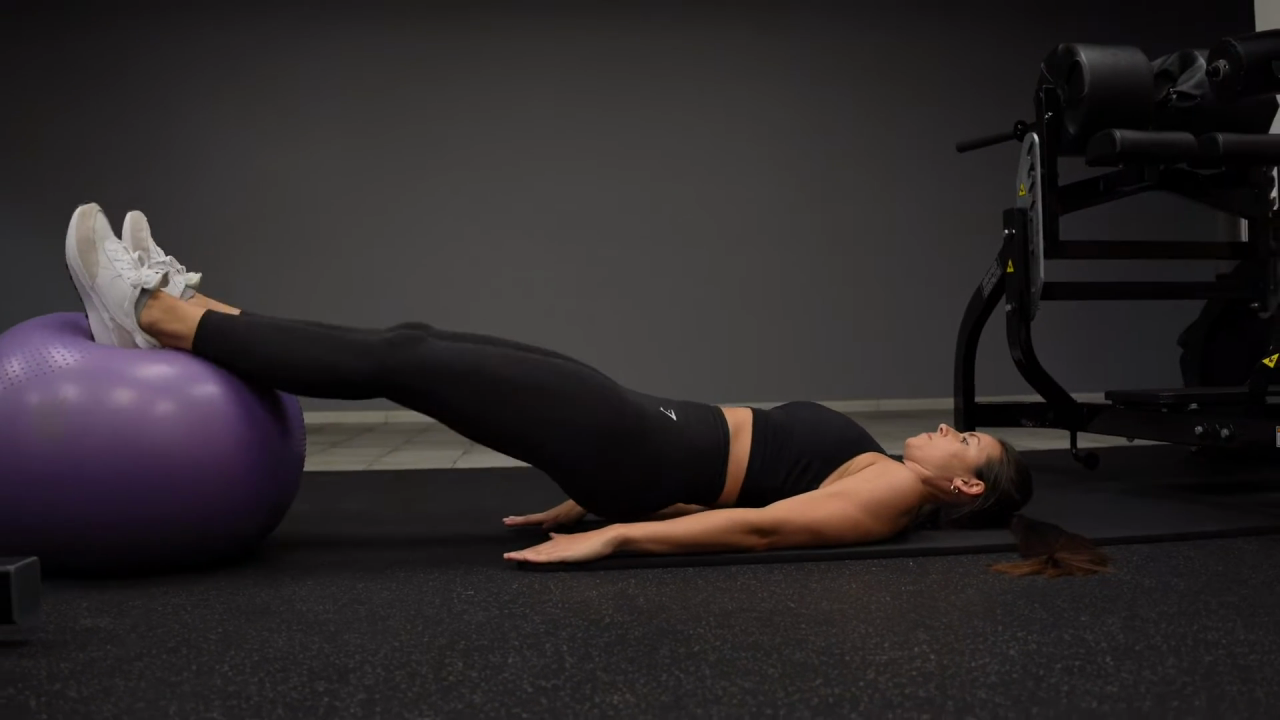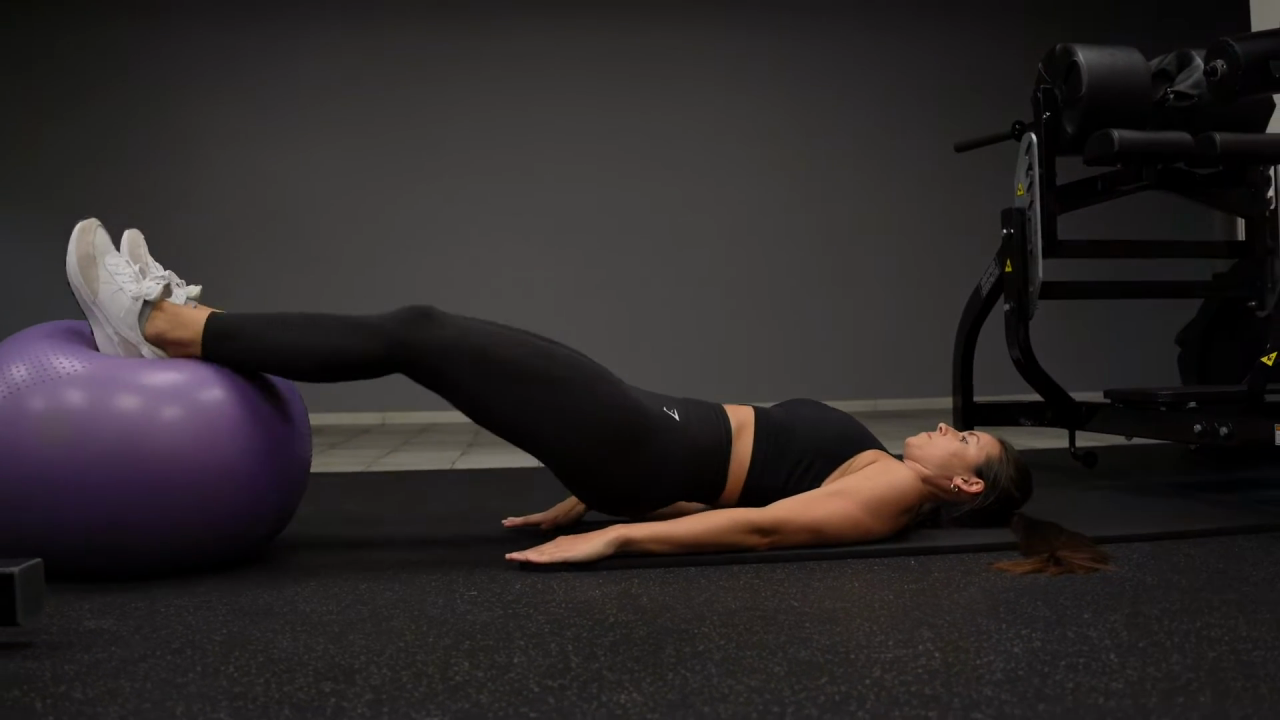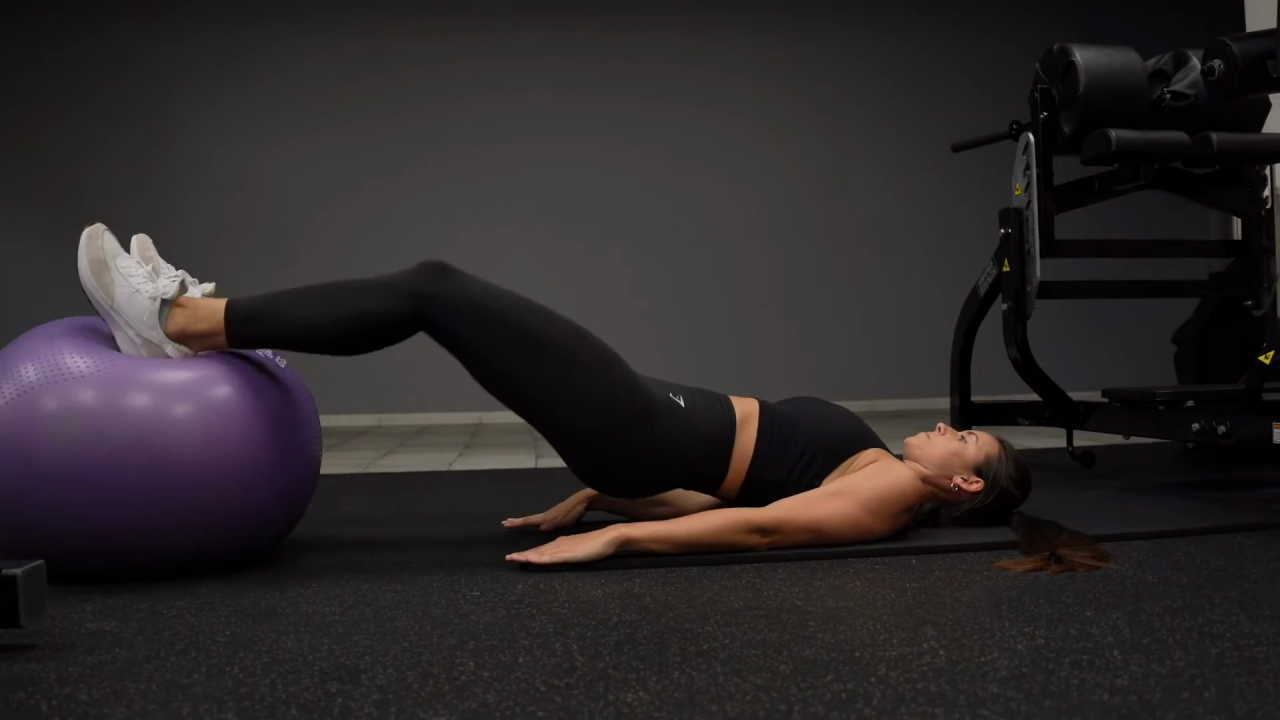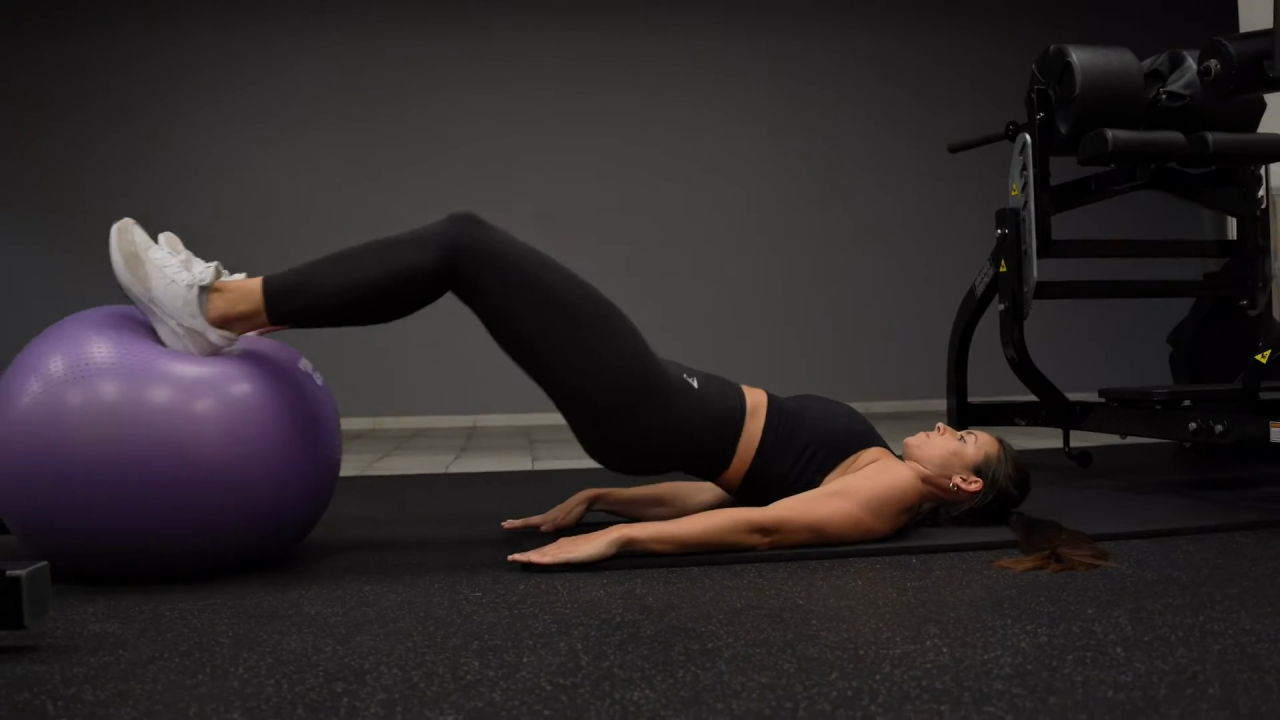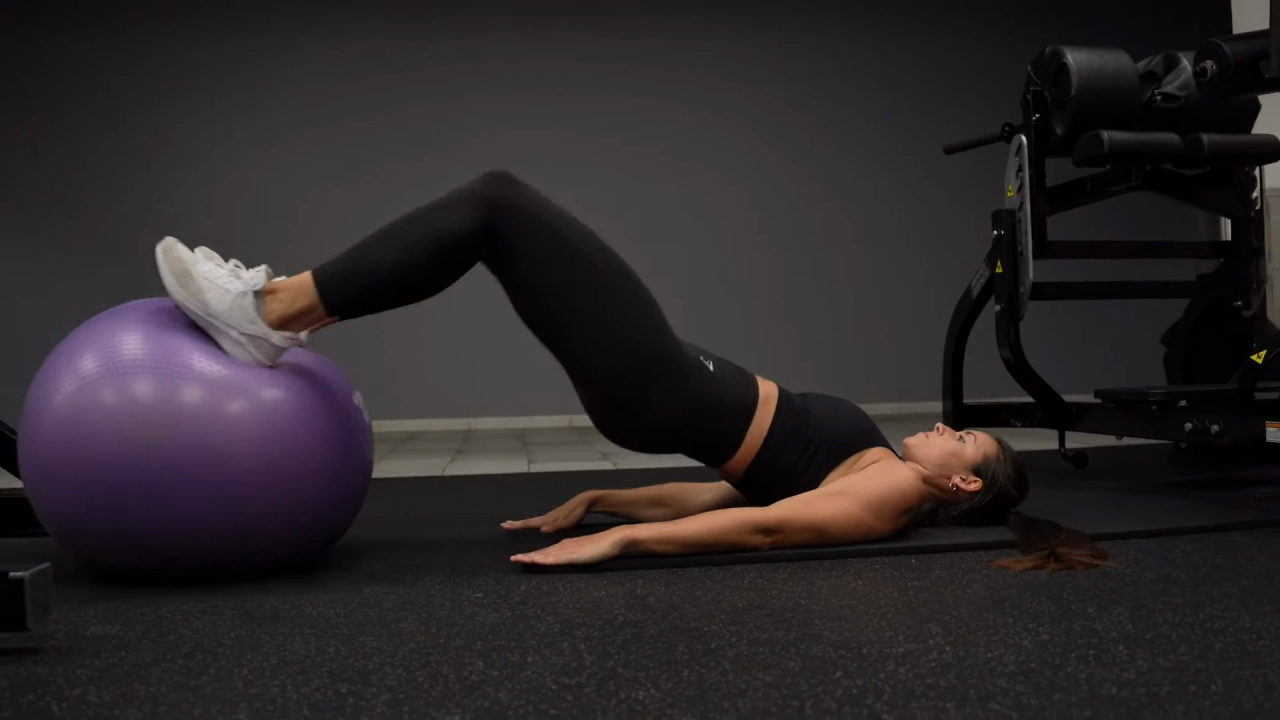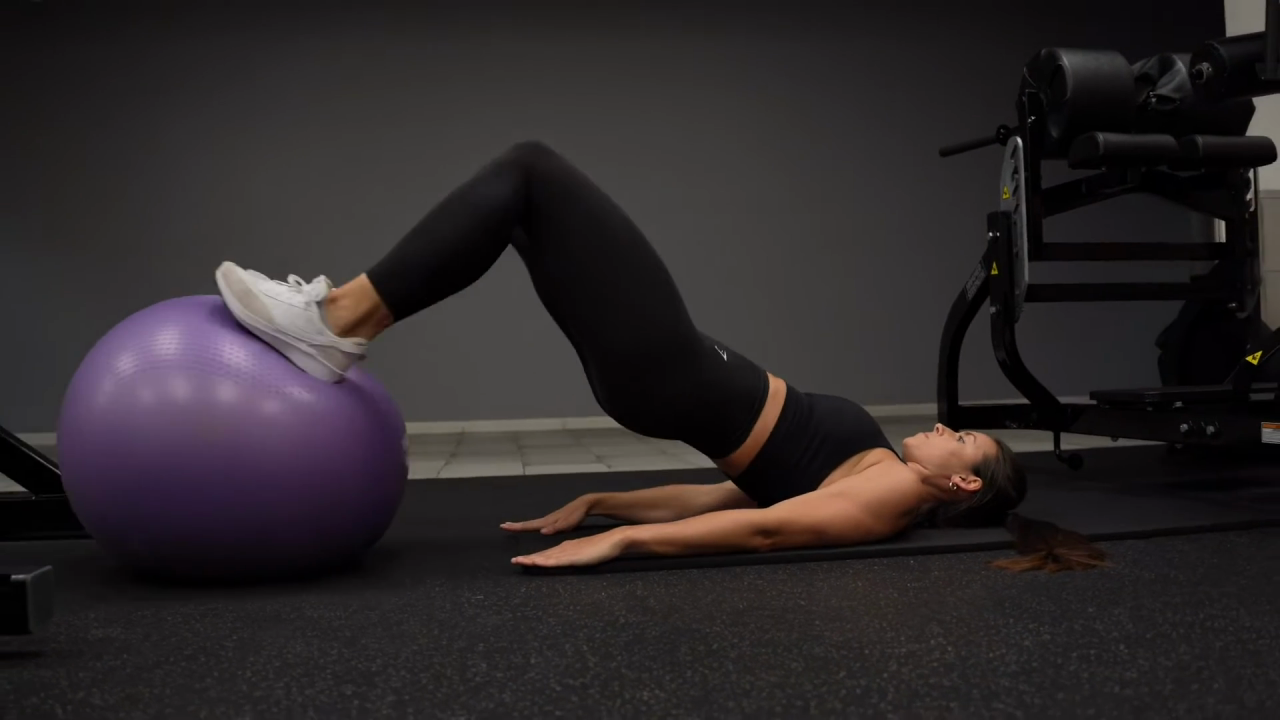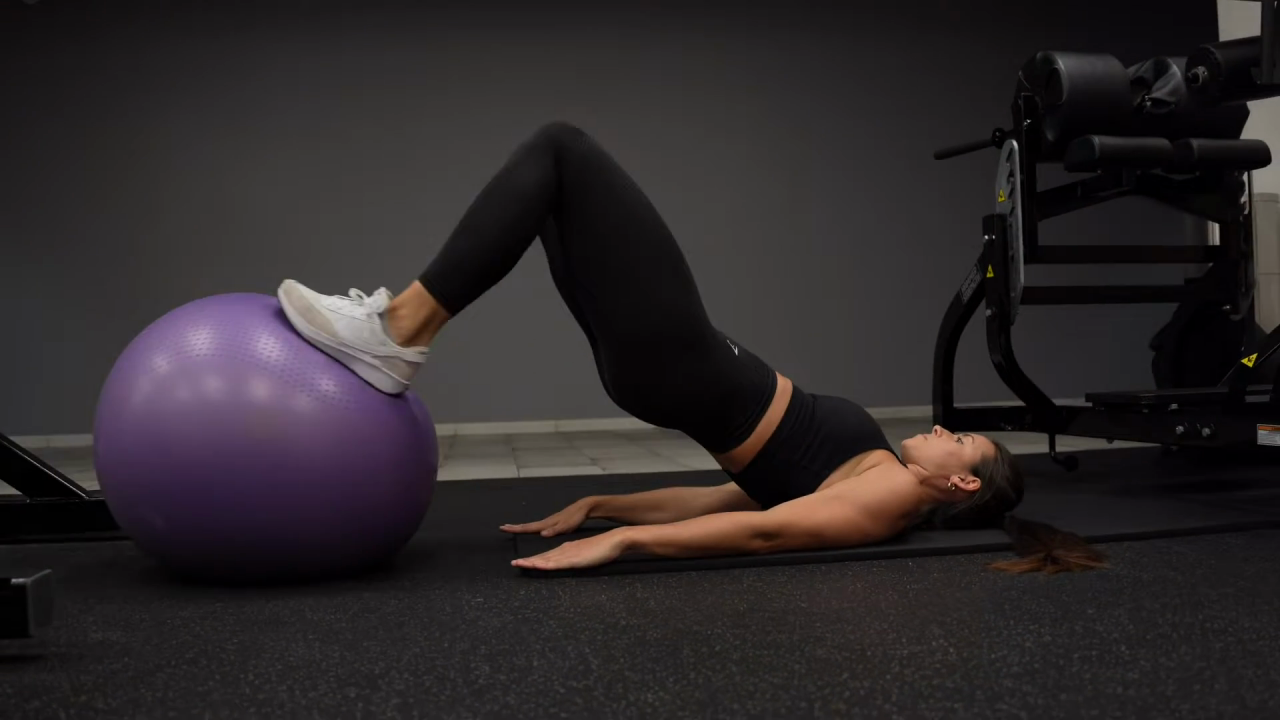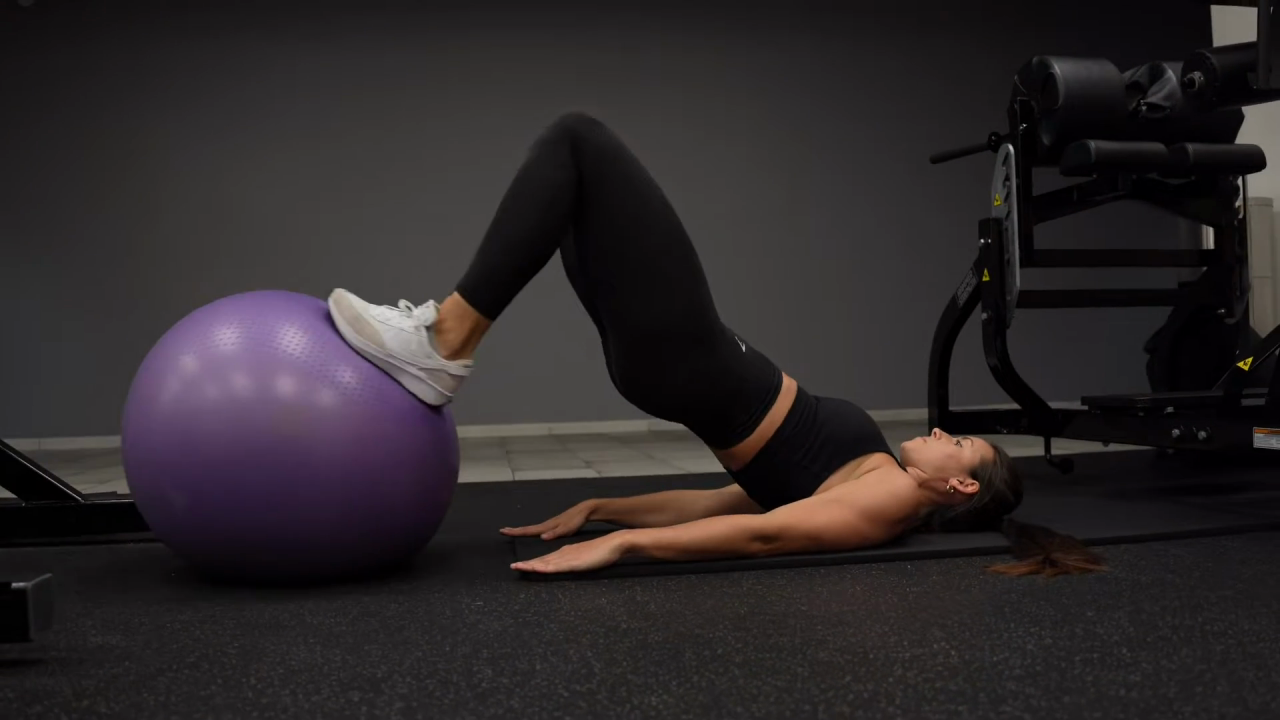
dt=0.1s
person 1, frame 1
left shoulder: (894, 496)
right shoulder: (878, 469)
left elbow: (764, 526)
left wrist: (612, 534)
right wrist: (592, 498)
left hip: (634, 452)
right hip: (646, 434)
left knee: (402, 357)
right knee: (415, 349)
left ankle: (152, 319)
right ankle: (183, 305)
person 1, frame 2
left shoulder: (894, 494)
right shoulder: (876, 469)
left elbow: (763, 525)
left wrist: (613, 534)
right wrist: (593, 497)
left hip: (638, 449)
right hip: (649, 429)
left knee: (413, 335)
right knee: (424, 329)
left ankle: (156, 330)
right ankle: (186, 318)
person 1, frame 3
left shoulder: (891, 495)
right shoulder: (879, 472)
left elbow: (763, 525)
left wrist: (612, 533)
right wrist: (596, 498)
left hip: (638, 436)
right hip: (650, 428)
left knee: (434, 290)
right knee: (441, 296)
left ankle: (179, 327)
right ankle: (196, 314)
person 1, frame 4
left shoulder: (894, 493)
right shoulder: (880, 468)
left elbow: (765, 524)
left wrist: (615, 536)
right wrist: (599, 497)
left hip: (651, 412)
right hip: (664, 406)
left knee: (465, 238)
right knee: (468, 252)
left ankle: (218, 310)
right ankle: (233, 304)
person 1, frame 5
left shoulder: (894, 496)
right shoulder: (885, 473)
left elbow: (765, 523)
left wrist: (614, 536)
right wrist: (596, 500)
left hip: (659, 392)
right hip: (668, 393)
left knee: (497, 197)
right knee: (496, 214)
left ankle: (273, 311)
right ankle: (278, 309)
person 1, frame 6
left shoulder: (898, 494)
right shoulder: (888, 472)
left elbow: (765, 526)
left wrist: (617, 542)
left hip: (669, 374)
right hip: (679, 379)
left knee: (531, 167)
right knee: (526, 195)
left ankle: (336, 320)
right ankle: (336, 316)
person 1, frame 7
left shoulder: (889, 500)
right shoulder: (877, 478)
left elbow: (759, 529)
right elbow: (733, 494)
left wrist: (615, 541)
left hip: (675, 366)
right hip: (674, 367)
left knee: (560, 146)
right knee: (556, 173)
left ankle: (399, 330)
right ankle: (394, 327)
person 1, frame 8
left shoulder: (892, 501)
right shoulder: (884, 480)
left elbow: (762, 532)
left wrist: (617, 546)
left hip: (681, 358)
right hip: (681, 363)
left knee: (575, 138)
right knee: (573, 177)
left ankle: (444, 342)
right ankle: (435, 337)
